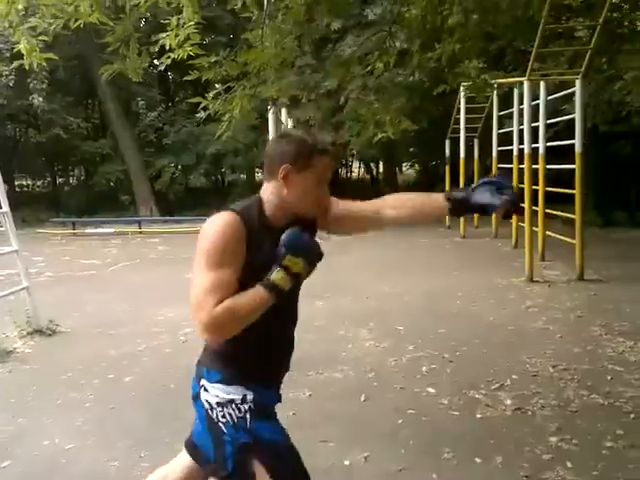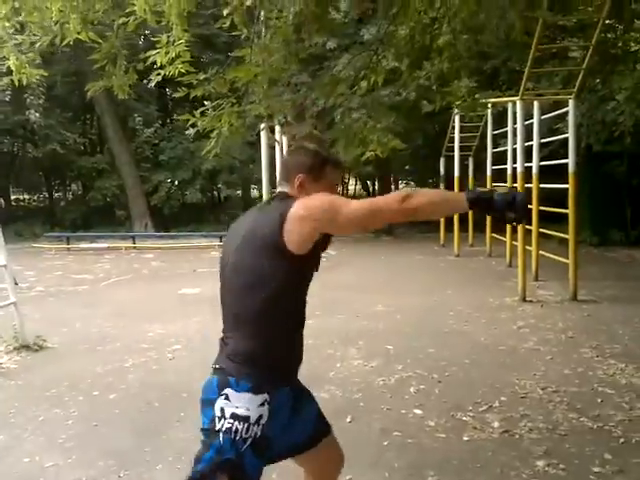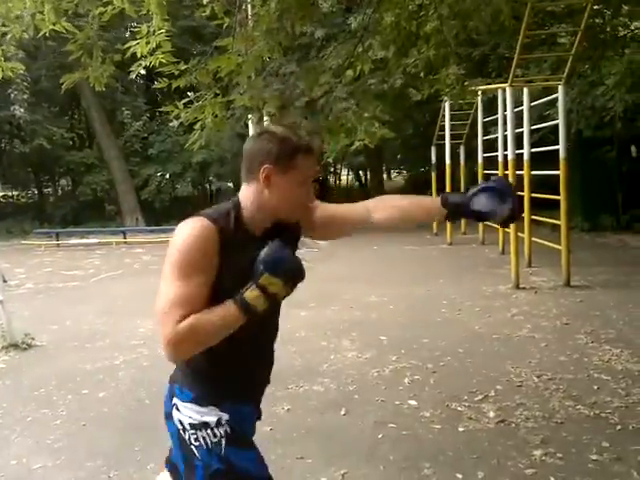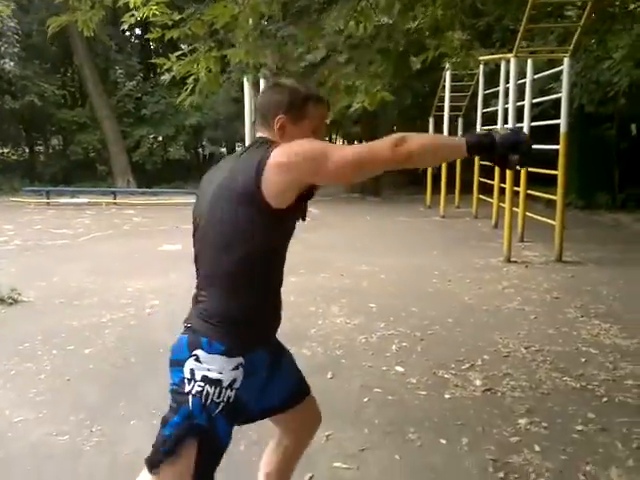
dt=0.5s
person 1, frame 1
left shoulder: (306, 215)
right shoulder: (226, 227)
left elbow: (386, 210)
right elbow: (211, 325)
left wrist: (463, 201)
right wrist: (283, 277)
left hip: (248, 385)
right hip: (230, 391)
person 1, frame 2
left shoulder: (250, 223)
right shoulder: (306, 212)
right elbow: (402, 205)
right wrist: (481, 200)
left hip: (274, 385)
right hip: (243, 396)
person 1, frame 3
left shoulder: (290, 218)
right shoulder: (199, 234)
left elbow: (374, 213)
right elbow: (175, 341)
left wrist: (460, 204)
right wrist: (259, 293)
left hip: (233, 399)
right hip: (204, 407)
person 1, frame 4
left shoulder: (224, 173)
right shoulder: (285, 162)
right elbow: (395, 149)
right wrist: (480, 143)
left hip: (251, 345)
right hip: (215, 358)
left knee: (303, 420)
